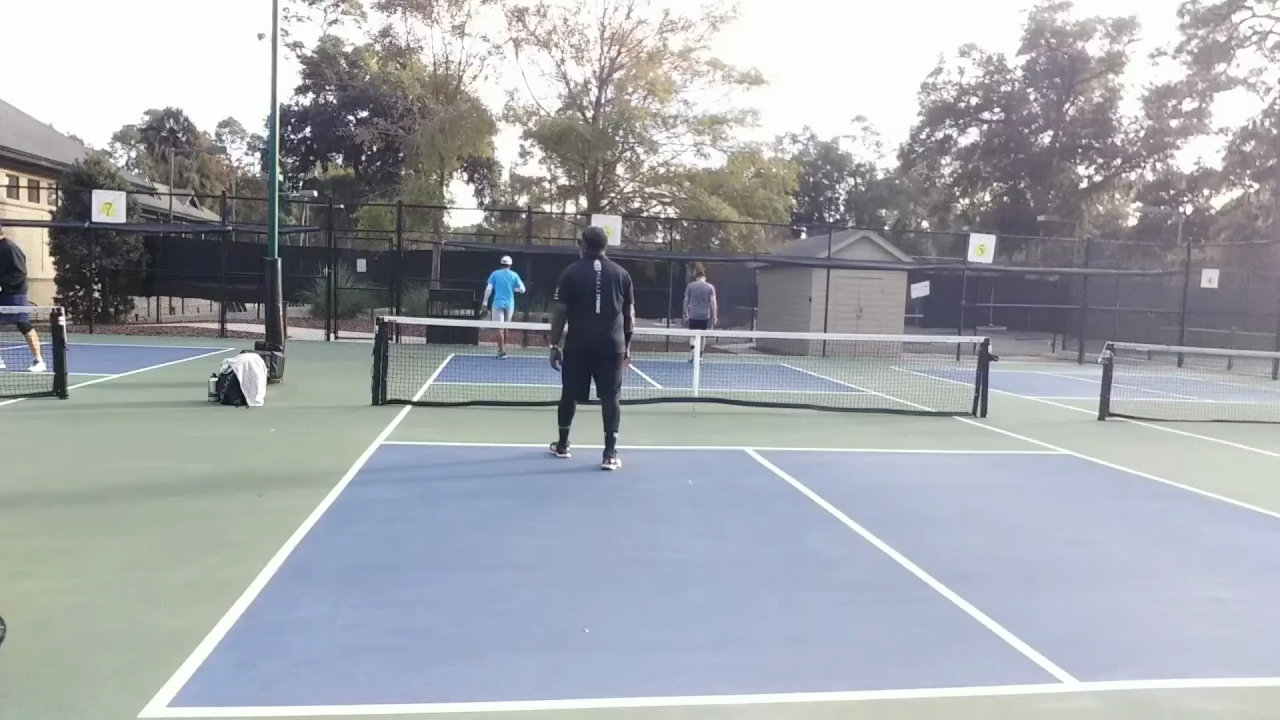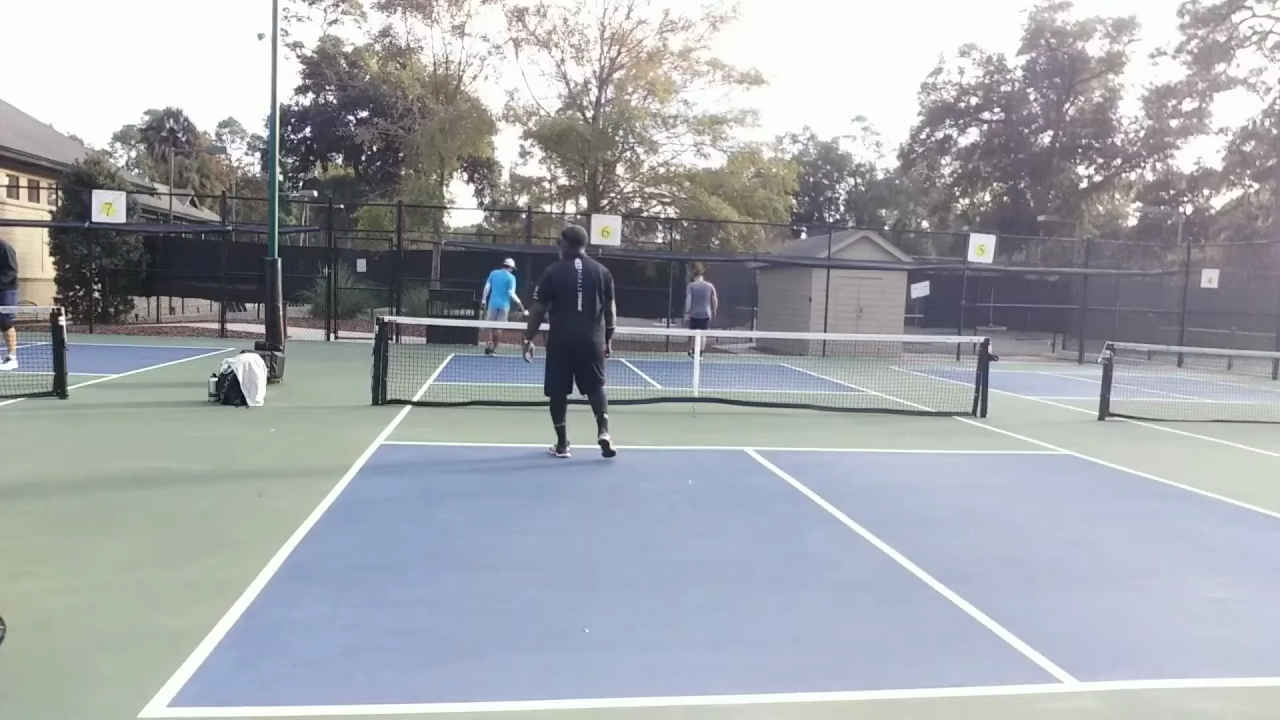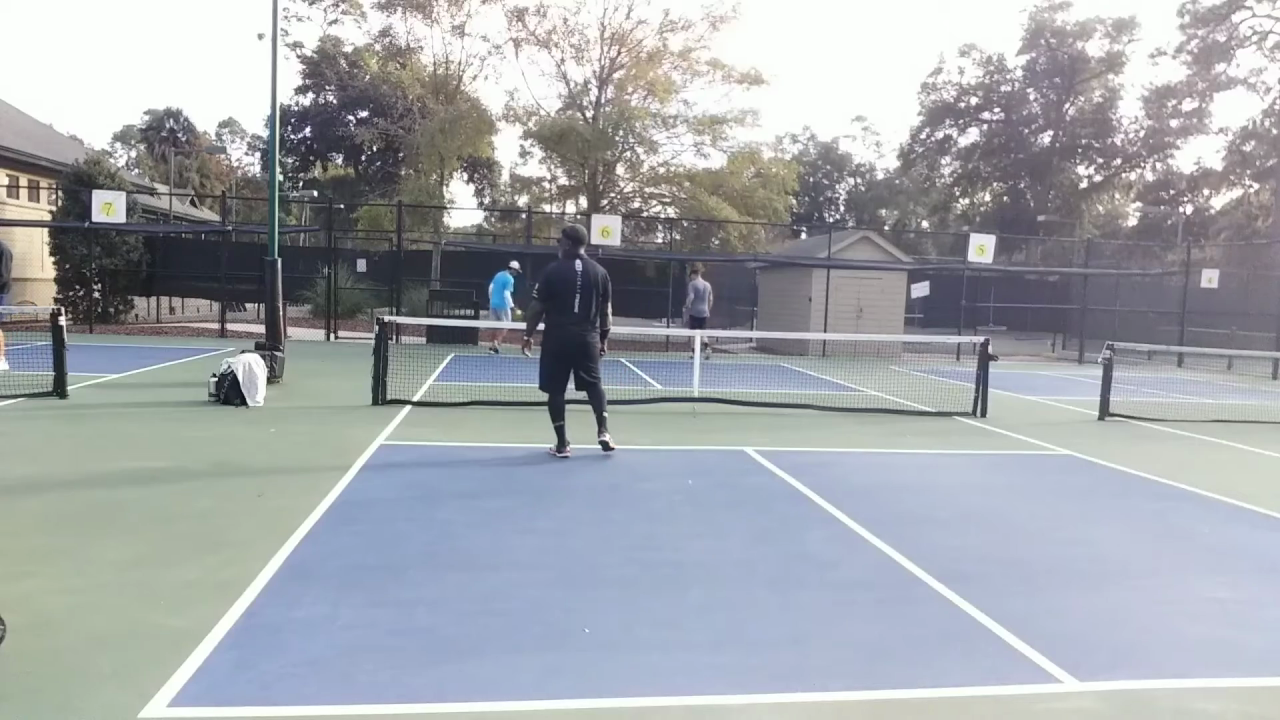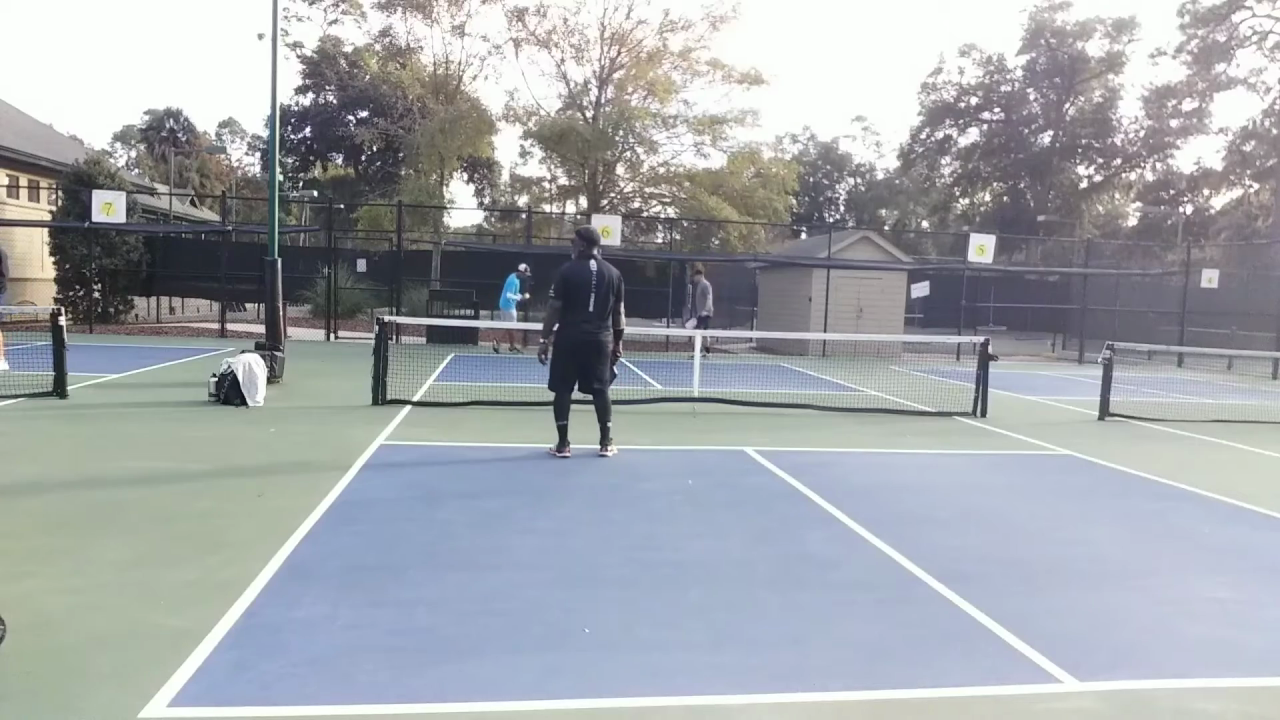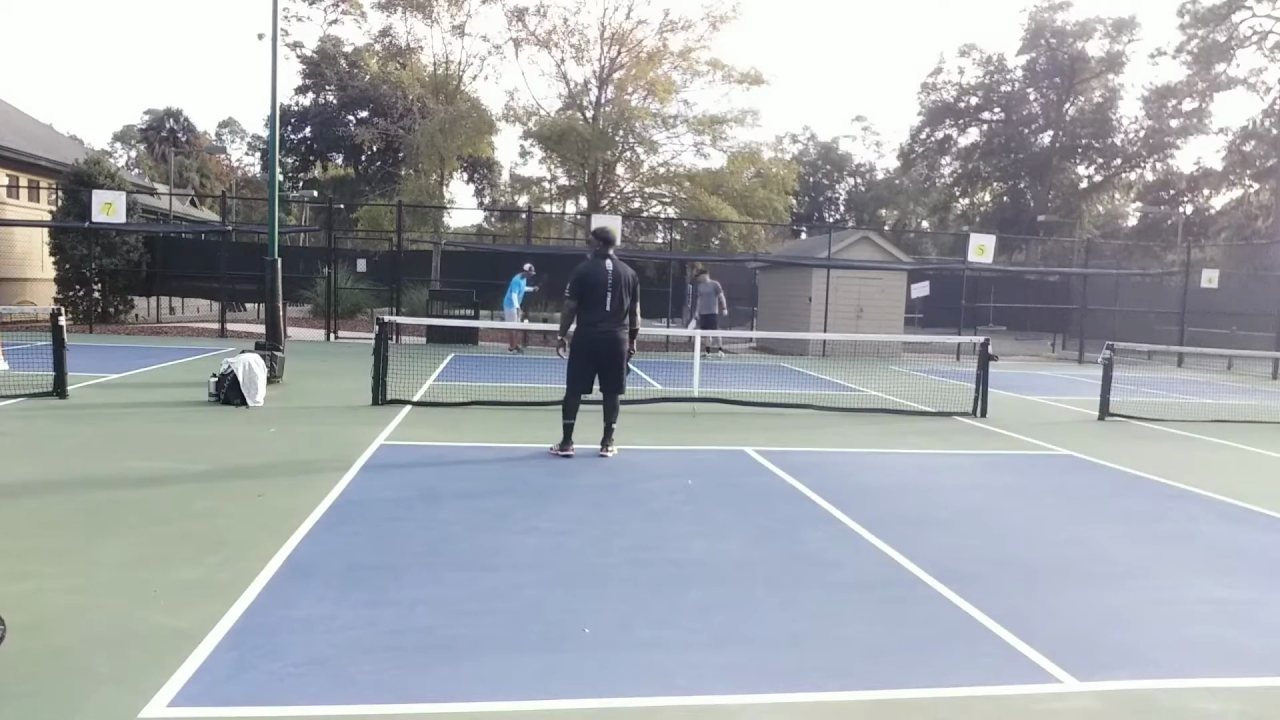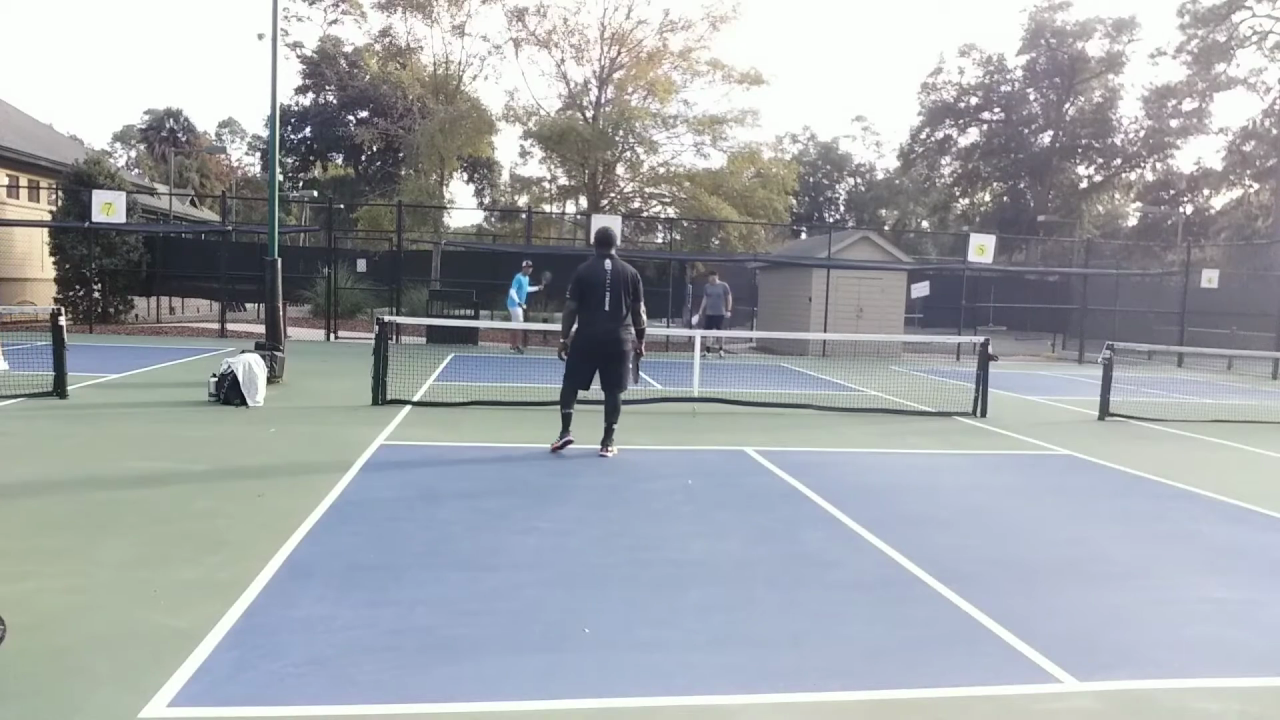
dt=0.4s
person 1, frame 1
left shoulder: (571, 273)
right shoulder: (621, 273)
left elbow: (560, 313)
right elbow: (629, 314)
left wrist: (555, 345)
right wrist: (626, 345)
left hip: (578, 344)
right hip: (611, 344)
left knee: (570, 395)
right knee: (610, 396)
left ankle: (562, 445)
right ankle: (610, 453)
person 1, frame 2
left shoulder: (553, 272)
right shoulder: (602, 271)
left elbow: (538, 310)
right elbow: (610, 310)
left wrist: (528, 339)
right wrist: (607, 339)
left hip: (561, 341)
right hip: (592, 340)
left knee: (558, 392)
right knee: (596, 388)
left ankle: (562, 444)
right ankle: (604, 432)
person 1, frame 3
left shoulder: (553, 271)
right shoulder: (600, 272)
left elbow: (536, 309)
right elbow: (606, 312)
left wrist: (527, 335)
right wrist: (603, 340)
left hip: (557, 340)
right hip: (587, 340)
left knee: (556, 391)
right knee: (594, 385)
left ankle: (562, 444)
right ankle: (603, 433)
person 1, frame 4
left shoulder: (567, 270)
right shoulder: (613, 273)
left elbow: (554, 308)
right elbow: (619, 312)
left wrist: (544, 339)
right wrist: (617, 342)
left hip: (569, 339)
right hip: (600, 341)
left knee: (562, 391)
right knee: (600, 391)
left ankle: (563, 444)
right ankle: (606, 443)
person 1, frame 5
left shoulder: (583, 270)
right shoulder: (629, 273)
left elbow: (570, 307)
right elbow: (634, 311)
left wrist: (561, 336)
right wrist: (631, 340)
left hip: (586, 339)
right hip: (617, 340)
left knee: (574, 390)
right knee: (612, 392)
left ankle: (566, 442)
right ankle: (607, 443)
person 1, frame 6
left shoulder: (583, 271)
right shoulder: (631, 273)
left elbow: (571, 308)
right elbow: (639, 311)
left wrist: (564, 338)
right wrist: (640, 340)
left hip: (586, 338)
right hip: (618, 340)
left knee: (571, 384)
right knee: (613, 391)
left ankle: (565, 431)
right ankle: (607, 443)
